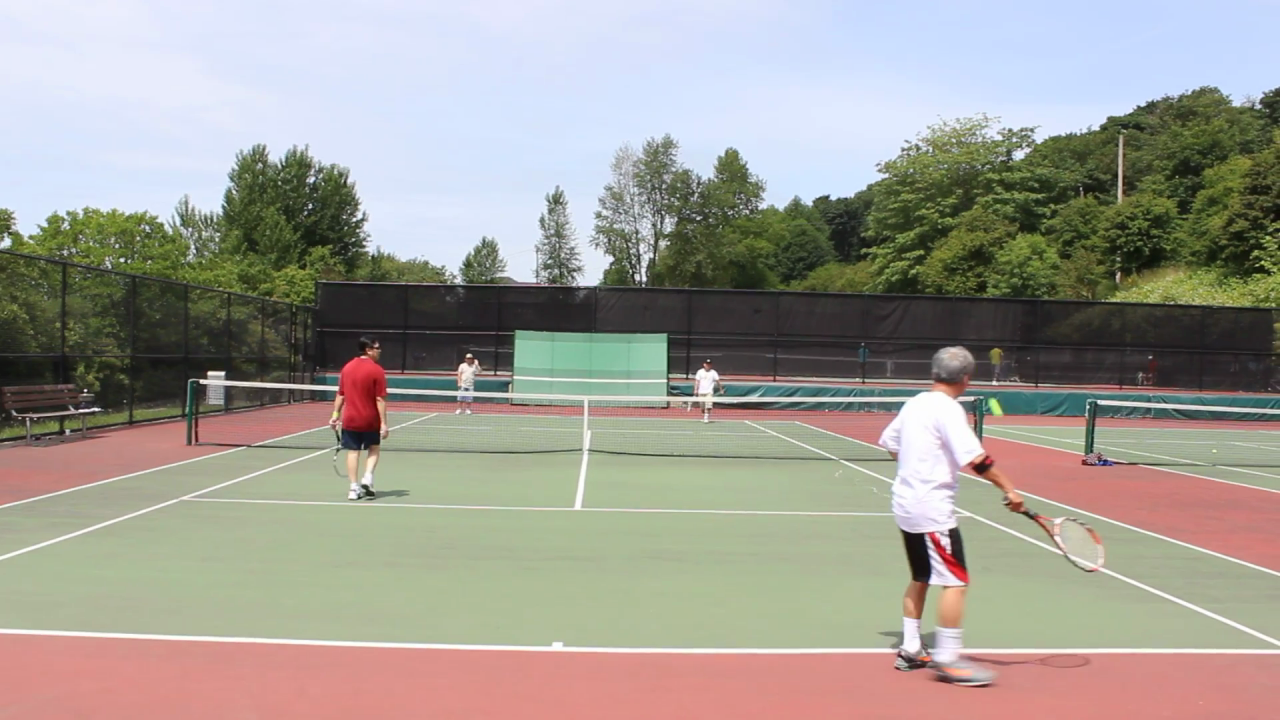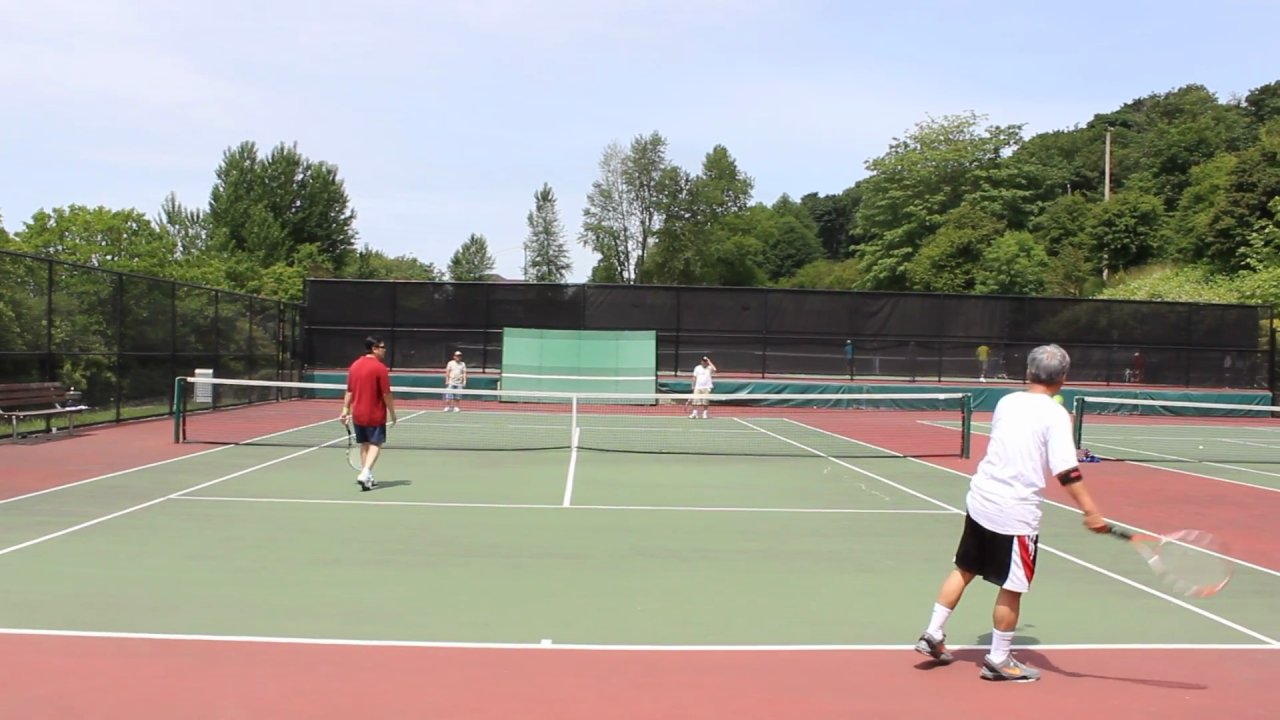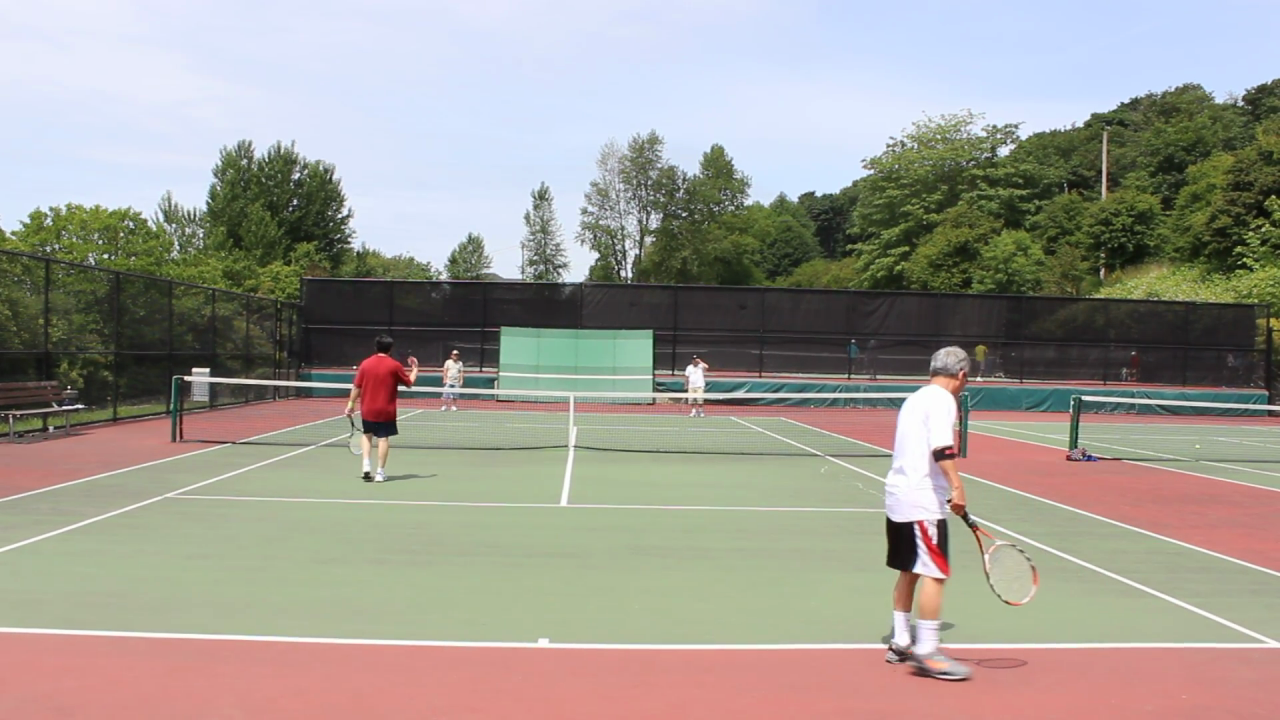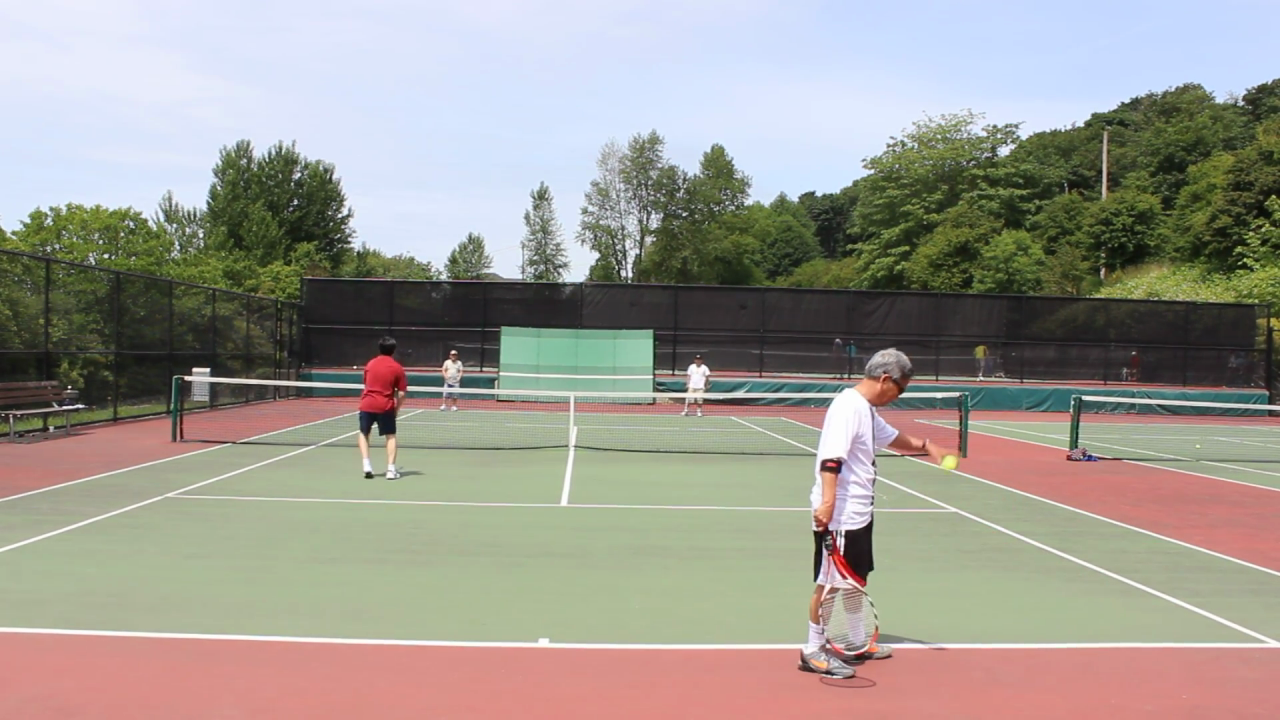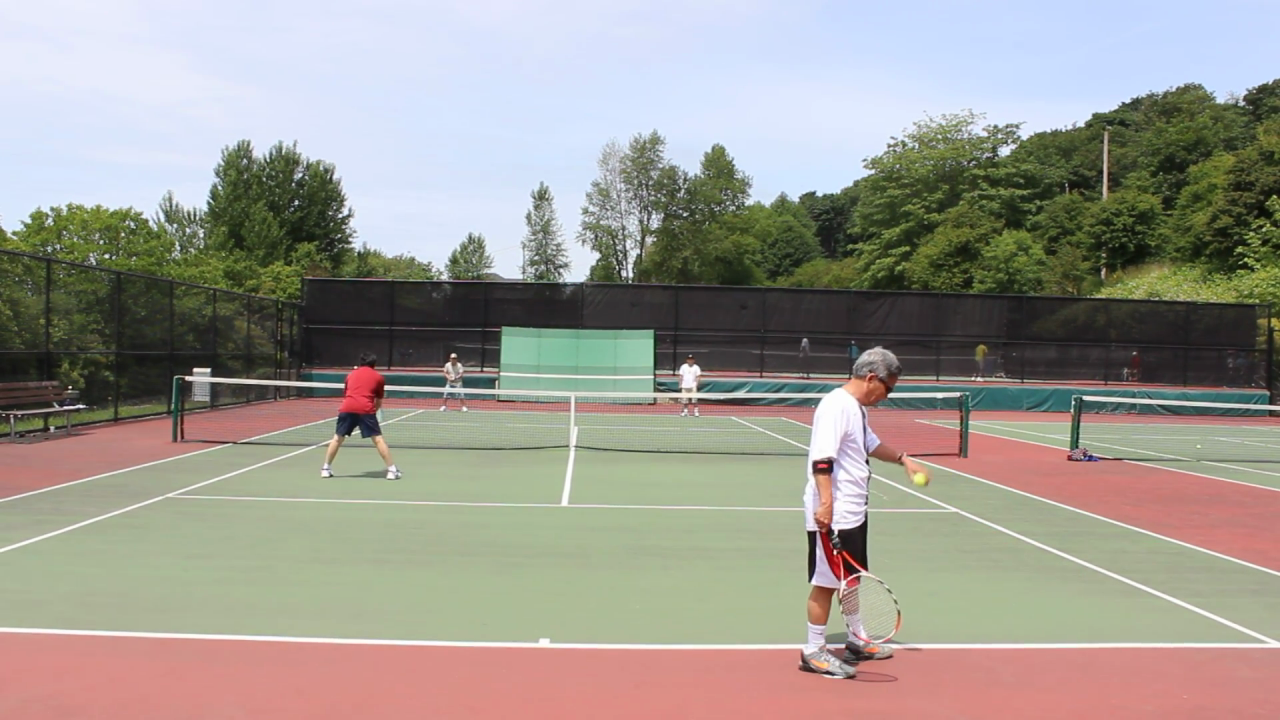
dt=1s
person 1, frame 1
left shoulder: (914, 404)
right shoulder: (948, 409)
left elbow: (889, 442)
right elbow: (974, 457)
right wrist: (1008, 488)
left hip: (907, 504)
right hip: (931, 509)
left knee: (921, 579)
right knee: (954, 583)
left ankle: (911, 649)
right ankle: (948, 659)
person 1, frame 2
left shoulder: (1007, 402)
right shoulder: (1055, 415)
right elbow: (1066, 469)
right wrist: (1089, 509)
left hip: (980, 500)
right hip: (1015, 511)
left knee: (965, 569)
right knee: (1012, 587)
left ankle: (933, 635)
right ankle: (998, 660)
person 1, frame 3
left shoulder: (915, 399)
right shoulder: (942, 399)
right elbow: (942, 448)
right wrist: (956, 487)
left hip: (901, 495)
right hip: (921, 501)
left knee: (910, 572)
right knee: (933, 574)
left ankle: (901, 643)
right ankle: (929, 651)
person 1, frame 4
left shoulder: (866, 408)
right shoulder: (849, 406)
left elbow: (891, 436)
right elbow: (831, 458)
left wrist: (925, 446)
right wrist: (827, 502)
left hip: (858, 511)
right hip: (839, 514)
left knee: (856, 579)
right knee: (830, 582)
right ankle: (813, 652)
person 1, frame 5
left shoulder: (857, 407)
right shoulder: (836, 405)
left elbow: (871, 444)
right elbow: (822, 459)
left wrist: (903, 458)
right wrist: (826, 503)
left hip: (854, 512)
right hip: (832, 514)
left knee: (852, 578)
right knee: (826, 582)
left ankle: (856, 642)
right ankle: (814, 652)
